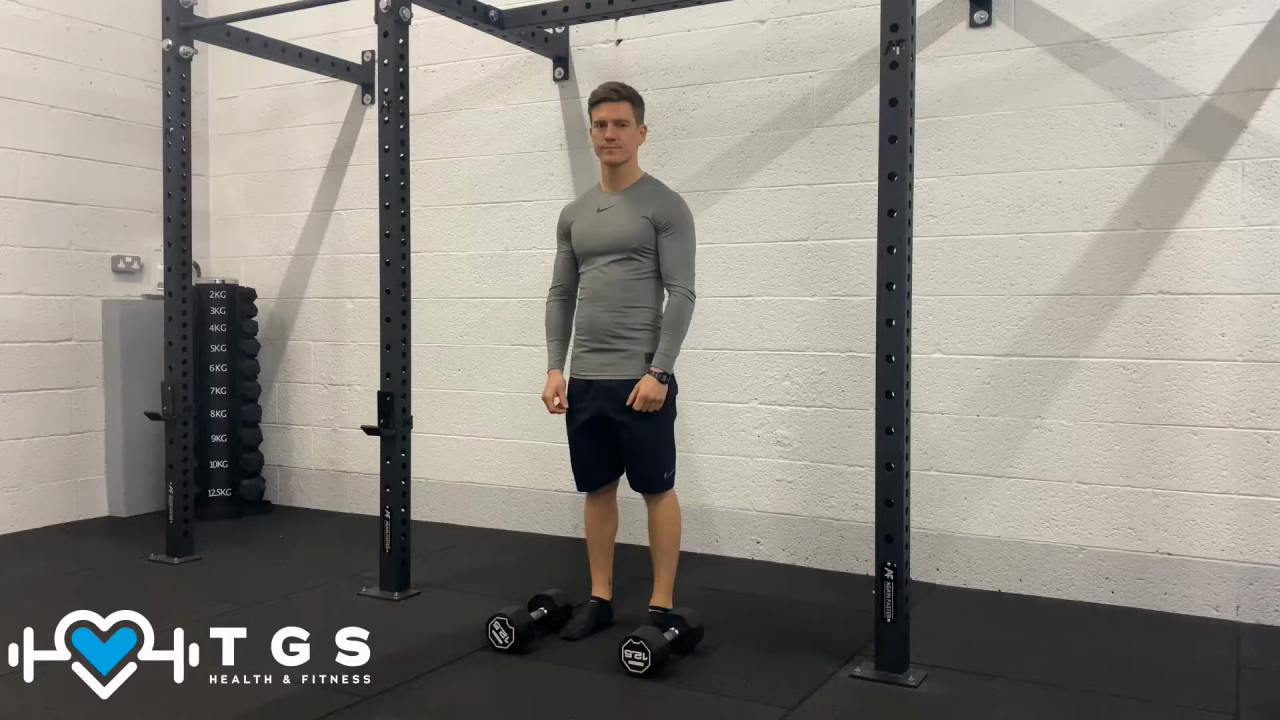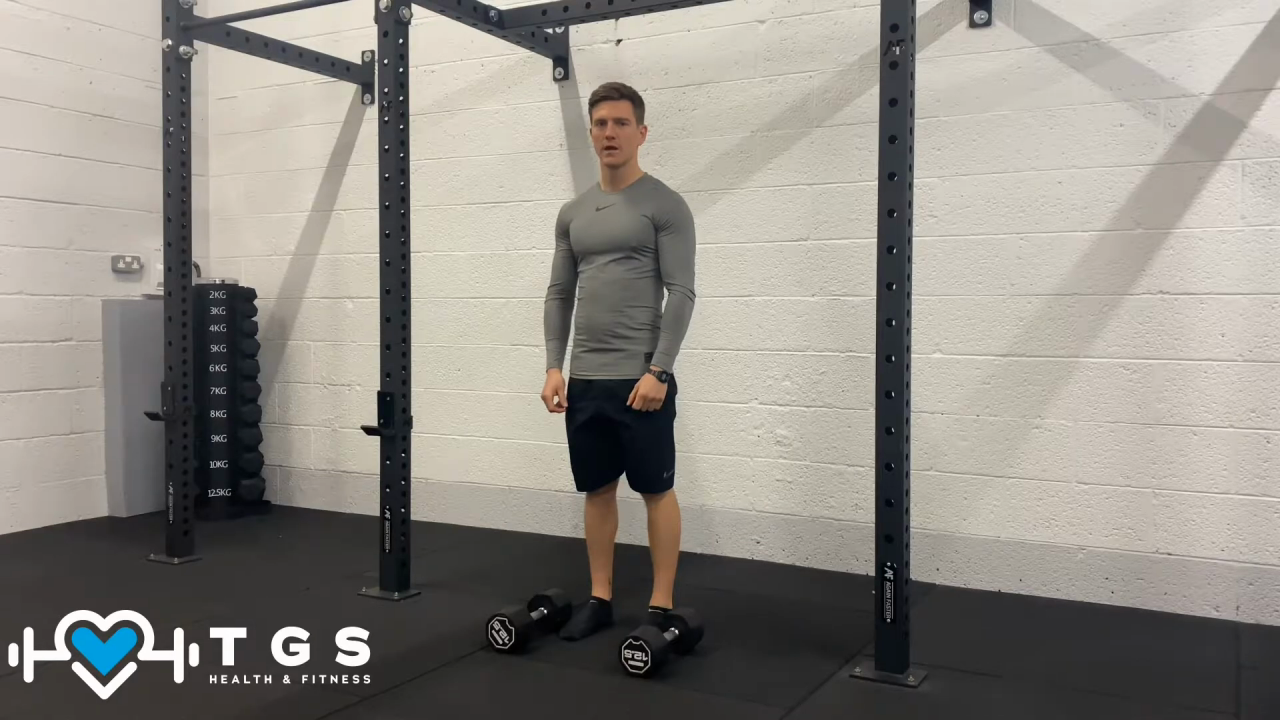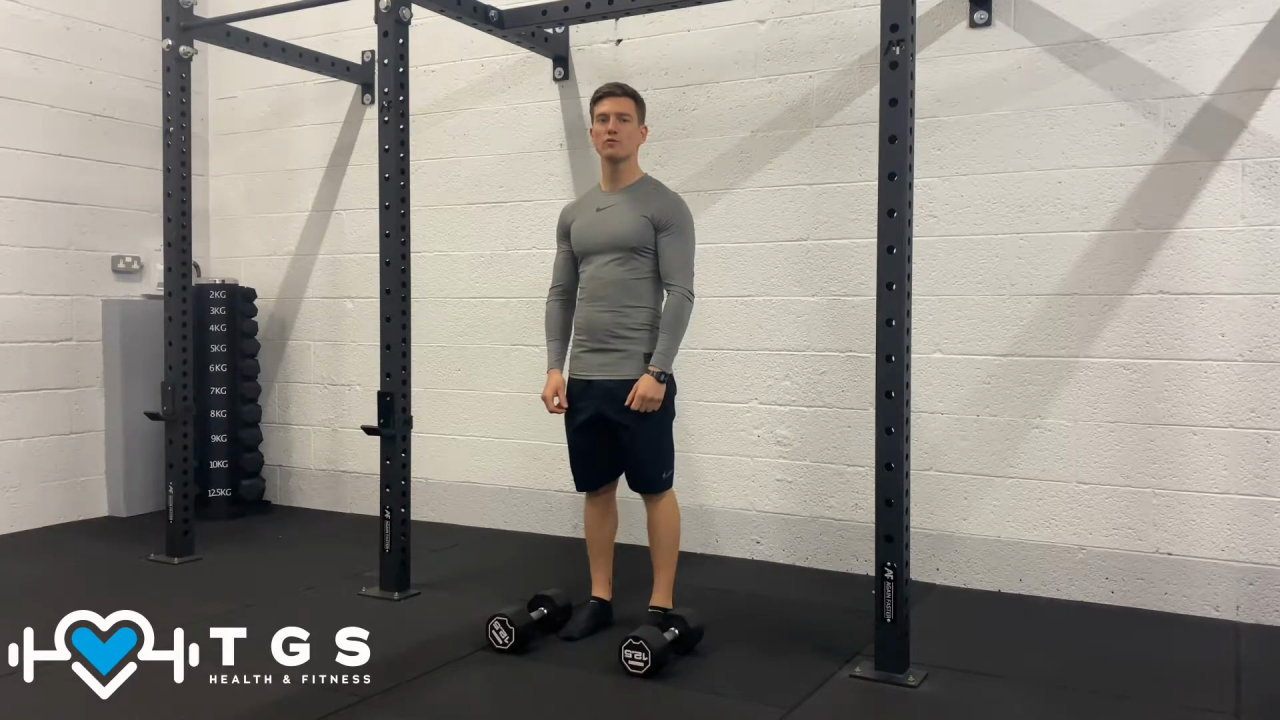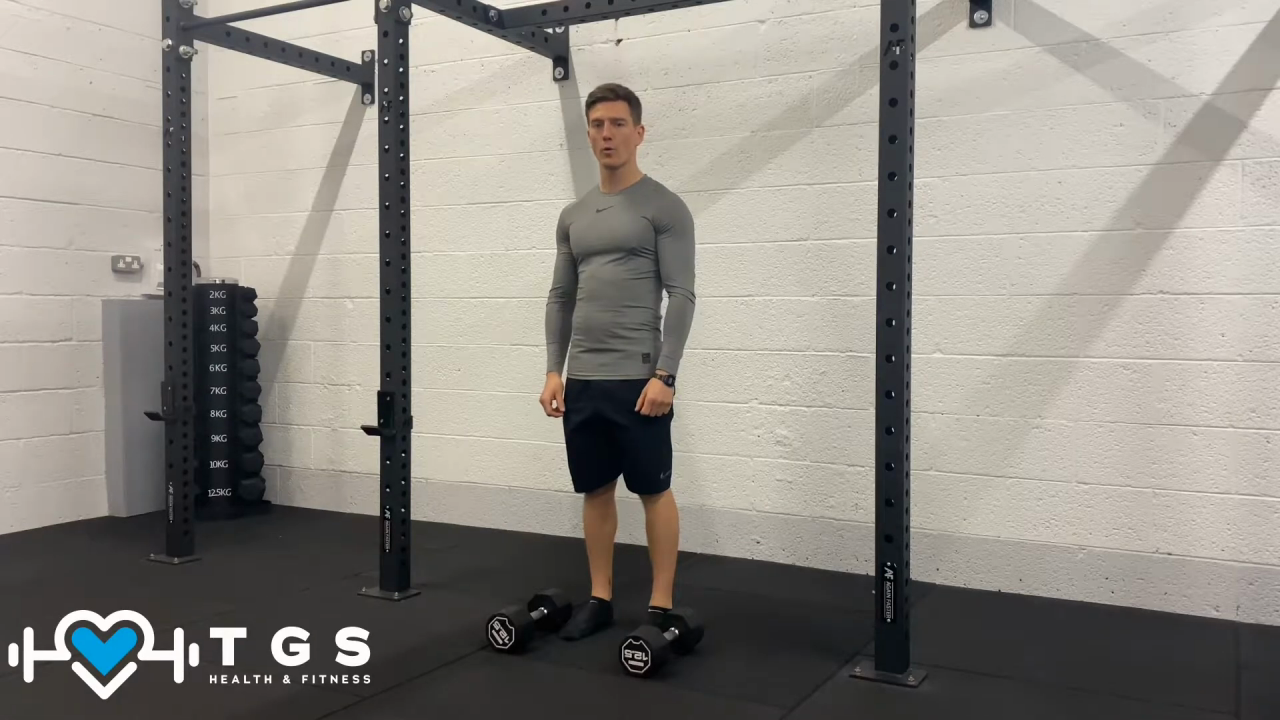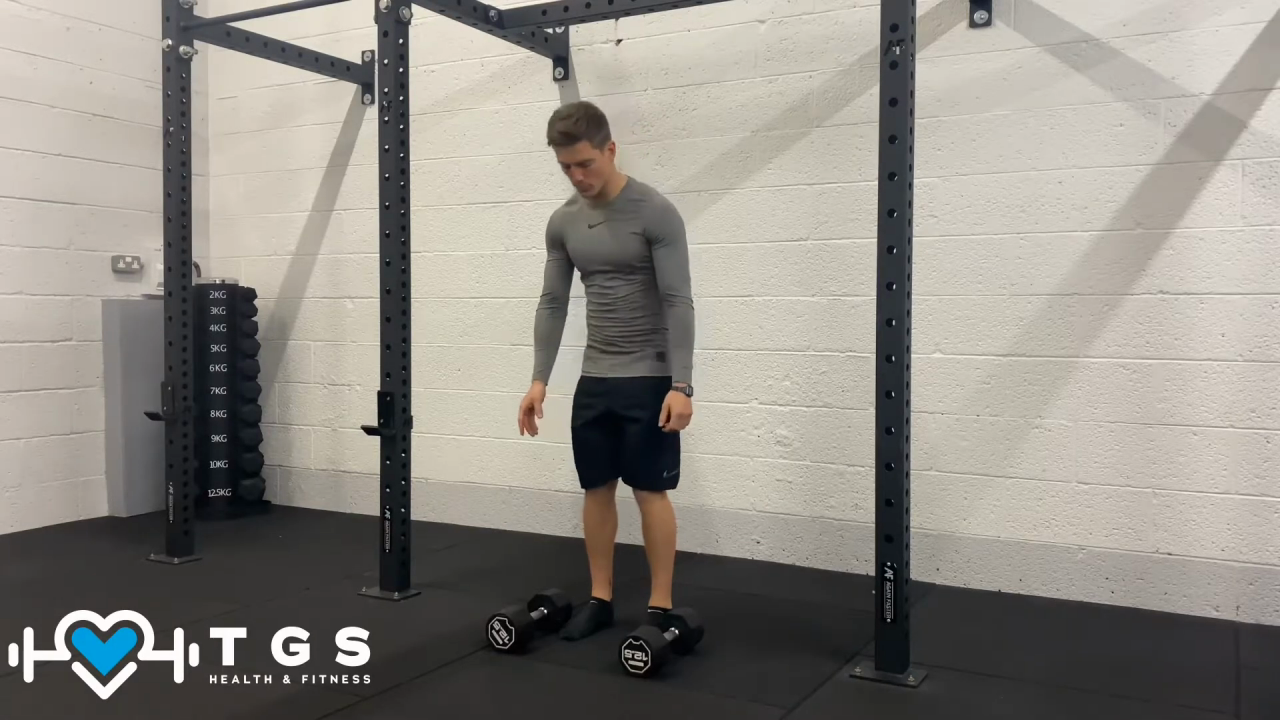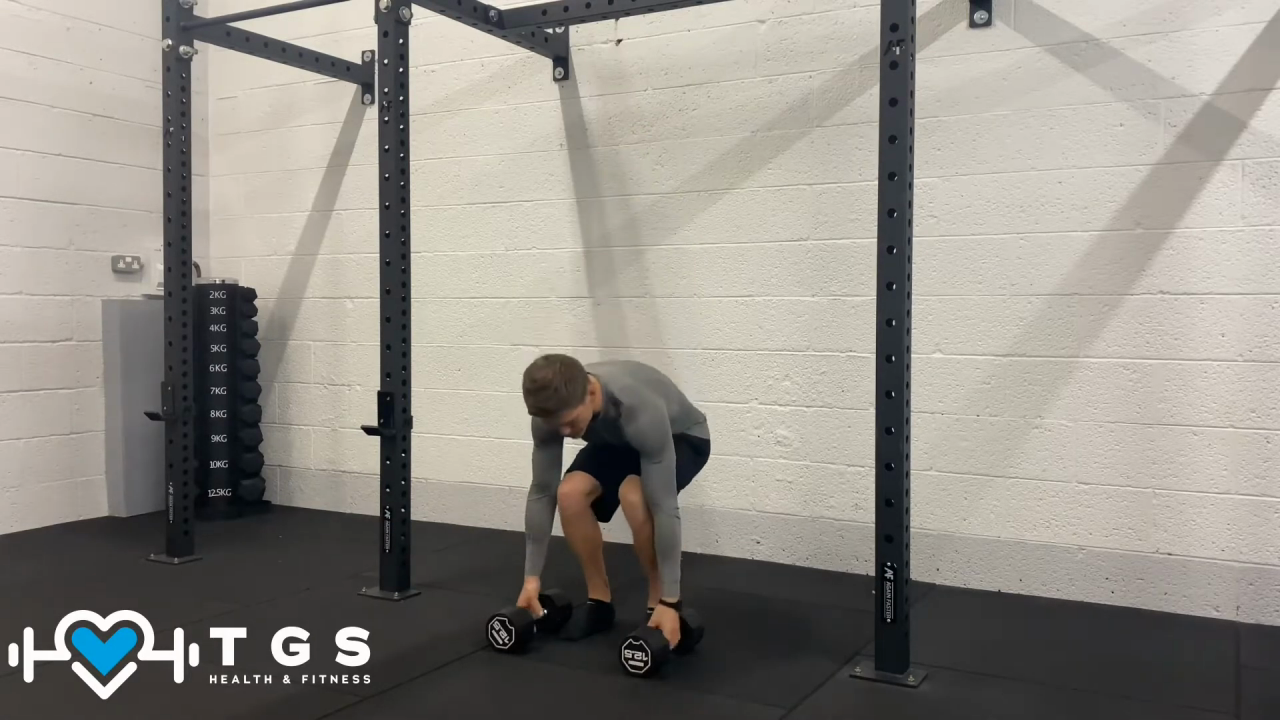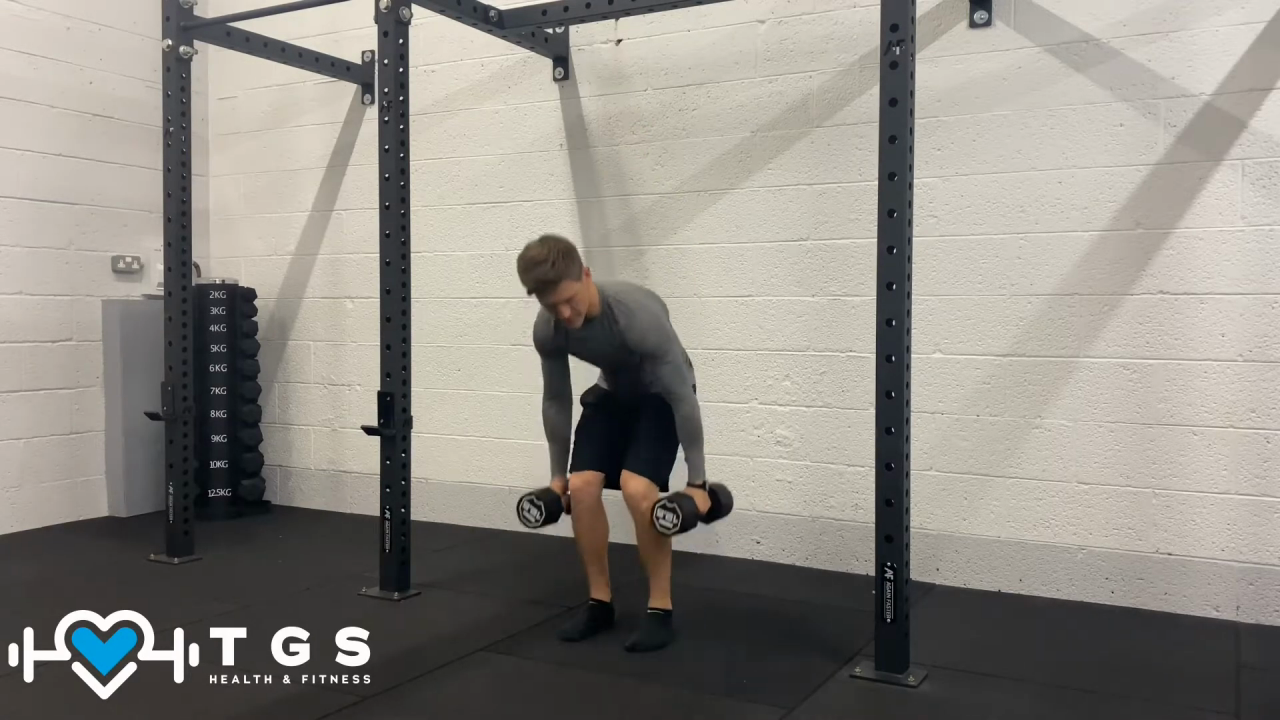
dt=0.7s
person 1, frame 1
left shoulder: (664, 206)
right shoulder: (574, 214)
left elbow: (681, 294)
right elbow: (561, 295)
left wrist: (658, 371)
right wrist: (555, 367)
left hip: (641, 377)
right hip: (585, 379)
left knee: (656, 489)
right knee: (597, 489)
left ankle: (662, 606)
right ankle: (600, 598)
person 1, frame 2
left shoulder: (665, 205)
right shoulder: (572, 212)
left elbow: (681, 293)
right elbow: (559, 294)
left wrist: (658, 370)
right wrist: (554, 366)
left hip: (640, 376)
right hip: (585, 378)
left knee: (655, 488)
right knee: (596, 488)
left ankle: (661, 606)
right ankle: (600, 598)
person 1, frame 3
left shoulder: (664, 205)
right shoulder: (574, 213)
left elbow: (680, 294)
right elbow: (560, 294)
left wrist: (657, 370)
right wrist: (555, 367)
left hip: (640, 377)
right hip: (584, 378)
left knee: (655, 489)
right knee: (596, 489)
left ankle: (661, 605)
right ankle: (600, 598)
person 1, frame 4
left shoulder: (664, 207)
right shoulder: (573, 215)
left elbow: (681, 297)
right elbow: (560, 297)
left wrist: (664, 374)
right wrist: (553, 370)
left hip: (638, 378)
right hip: (582, 380)
left knee: (653, 490)
right knee: (595, 490)
left ankle: (661, 606)
right ankle: (600, 598)
person 1, frame 5
left shoulder: (655, 213)
right shoulder: (562, 222)
left elbow: (678, 302)
right elbow: (552, 303)
left wrist: (681, 384)
right wrist: (539, 380)
left hip: (649, 376)
right hip: (595, 377)
left knee: (649, 489)
right knee: (596, 488)
left ankle: (661, 607)
right ankle: (600, 598)
person 1, frame 6
left shoulder: (641, 412)
right shoulder: (552, 413)
left elbow: (663, 507)
right elbow: (541, 492)
left wrist: (670, 602)
right wrist: (532, 576)
left hip: (681, 438)
left knee: (634, 496)
right knee: (569, 494)
left ankle: (657, 604)
right ankle: (599, 601)
person 1, frame 7
left shoulder: (638, 316)
right shoulder: (547, 329)
left elbow: (681, 398)
right elbow: (555, 398)
left wrist: (696, 482)
right wrist: (557, 474)
left hip: (662, 392)
right hip: (611, 394)
left knee: (637, 488)
right knee: (582, 487)
left ankle: (660, 608)
right ankle: (600, 602)
